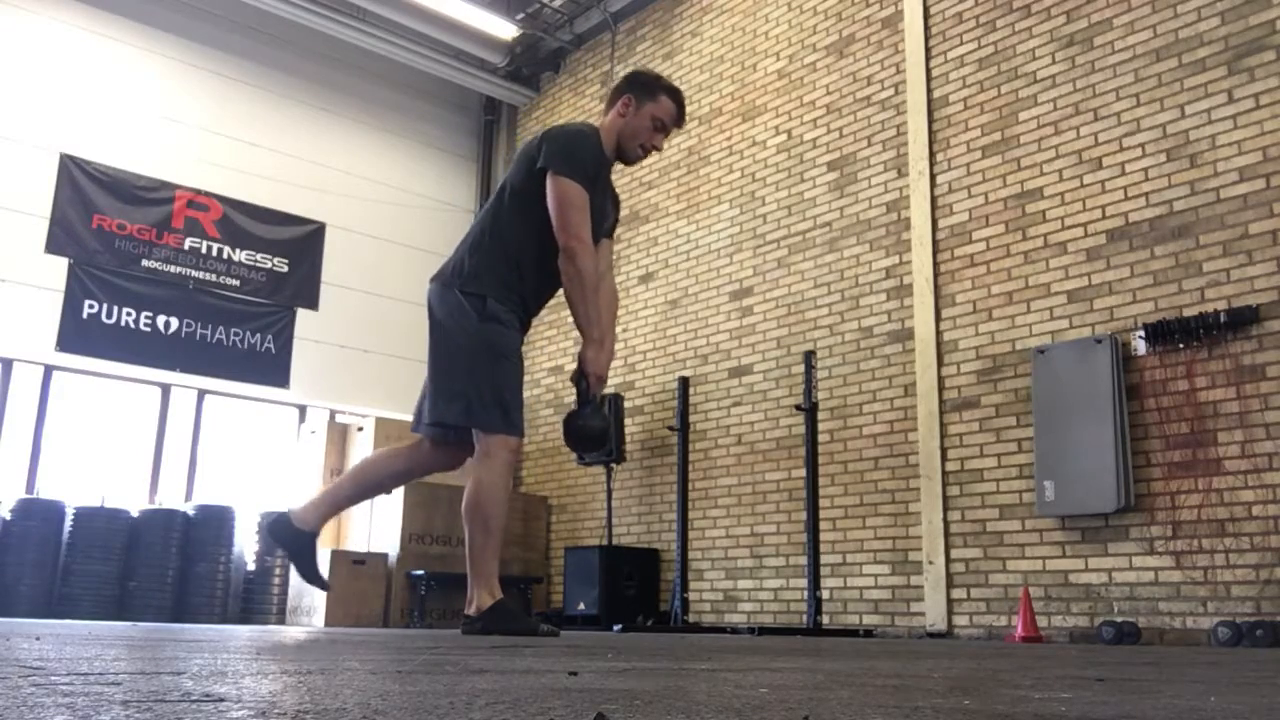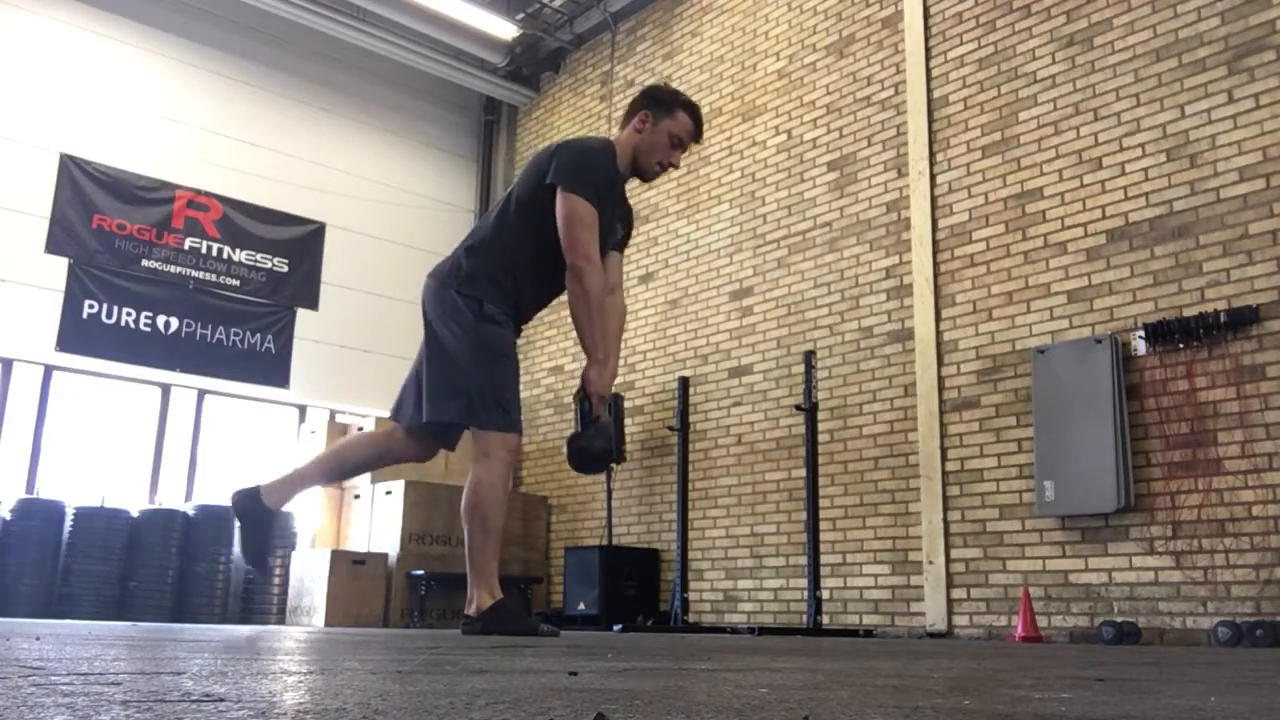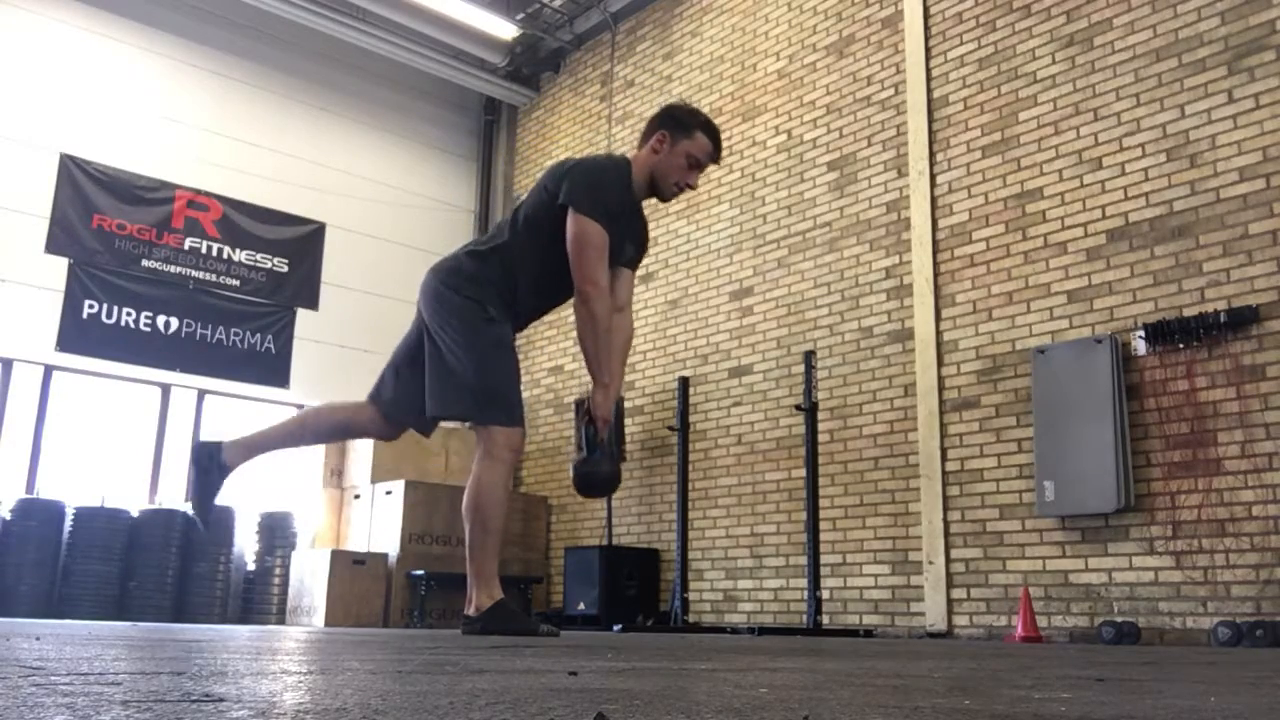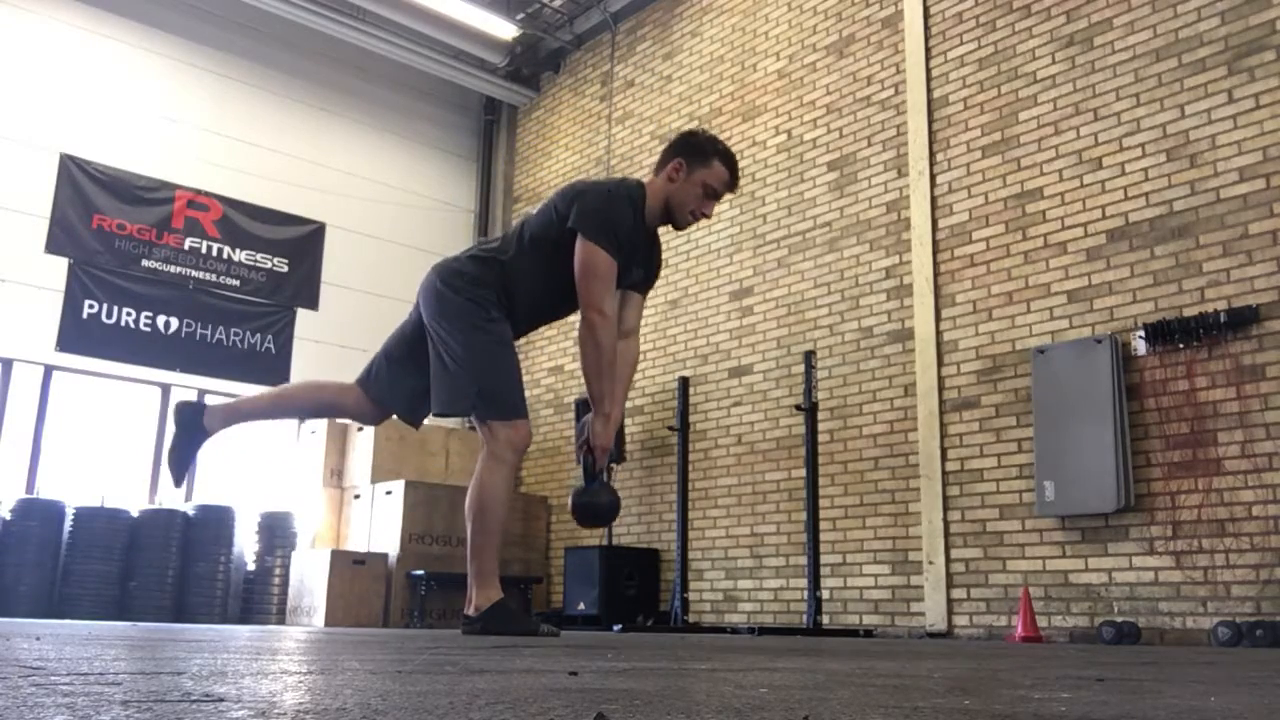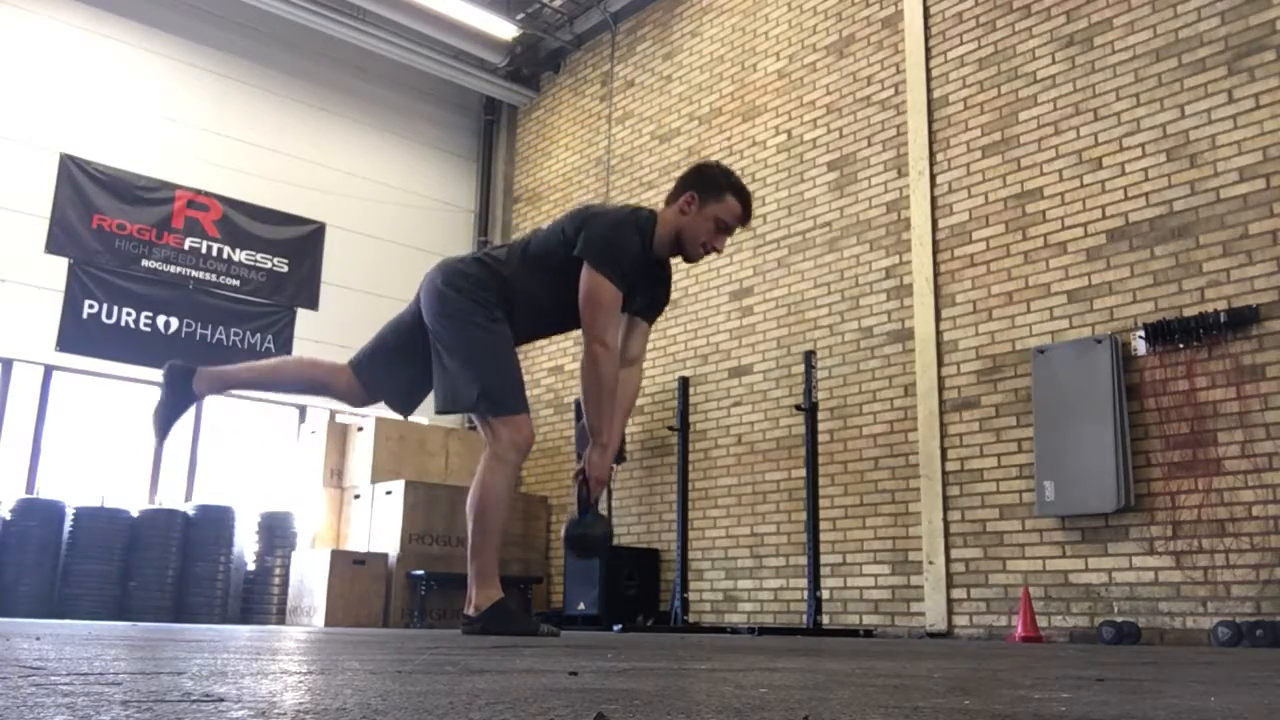
dt=0.3s
person 1, frame 1
left shoulder: (605, 194)
right shoulder: (572, 144)
left elbow: (602, 277)
right elbow: (573, 250)
left wrist: (605, 351)
right wrist: (591, 344)
left hip: (486, 307)
right hip: (476, 296)
left knee: (445, 445)
right knee: (499, 443)
left ankle: (302, 521)
right ankle: (484, 602)
person 1, frame 2
left shoulder: (618, 209)
right shoulder: (584, 159)
left elbow: (610, 294)
right elbow: (580, 268)
left wrist: (608, 370)
right wrist: (596, 364)
left hip: (476, 307)
right hip: (470, 296)
left knee: (417, 439)
right knee: (499, 443)
left ankle: (268, 498)
right ankle: (484, 604)
person 1, frame 3
left shoulder: (634, 227)
right shoulder: (596, 179)
left elbow: (618, 312)
right elbow: (590, 293)
left wrist: (610, 394)
right wrist: (601, 388)
left hip: (465, 304)
right hip: (467, 294)
left knee: (380, 418)
right knee: (503, 439)
left ankle: (224, 453)
right ankle: (483, 603)
person 1, frame 4
left shoulder: (646, 250)
right shoulder: (606, 204)
left elbow: (625, 337)
right elbow: (595, 319)
left wrist: (611, 417)
right wrist: (602, 418)
left hip: (458, 303)
right hip: (465, 295)
left knee: (365, 404)
right knee: (508, 438)
left ankle: (207, 419)
right ankle: (484, 602)
person 1, frame 5
left shoulder: (656, 279)
right shoulder: (617, 233)
left elbow: (628, 365)
right elbow: (598, 348)
left wrist: (609, 448)
right wrist: (598, 448)
left hip: (456, 302)
right hip: (464, 294)
left knee: (352, 386)
right knee: (512, 437)
left ankle: (197, 379)
right ankle: (483, 603)
